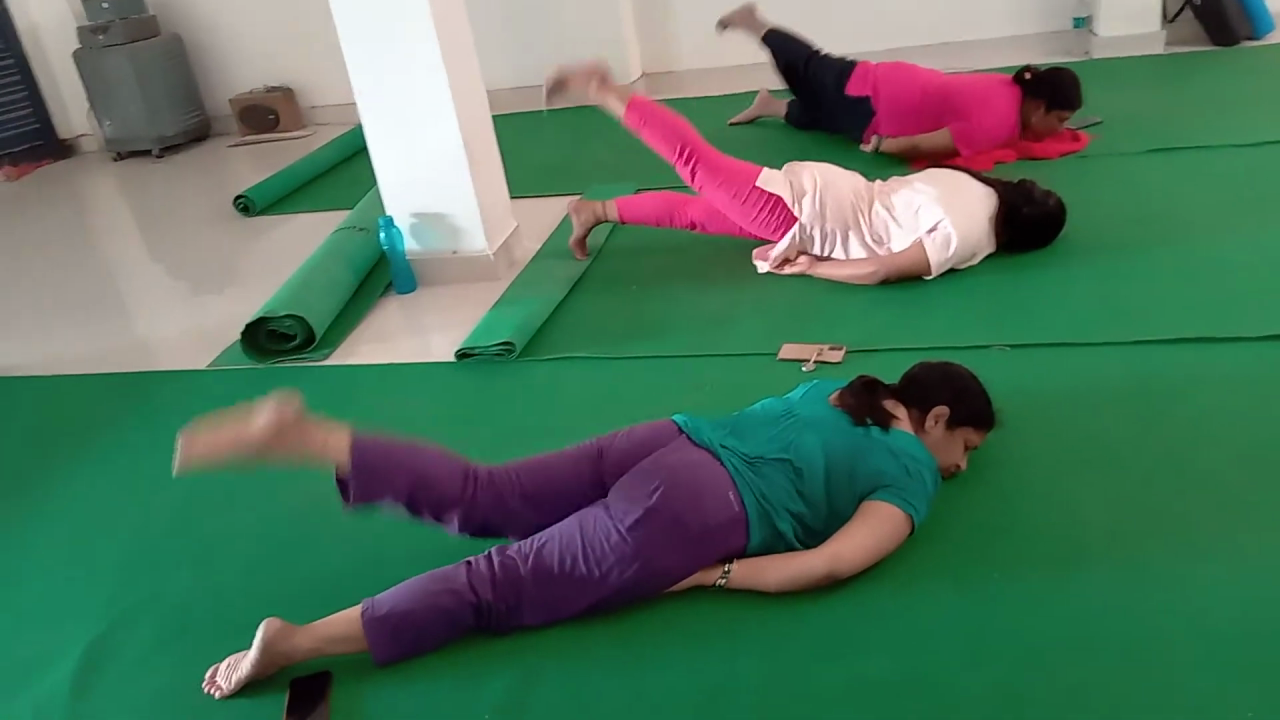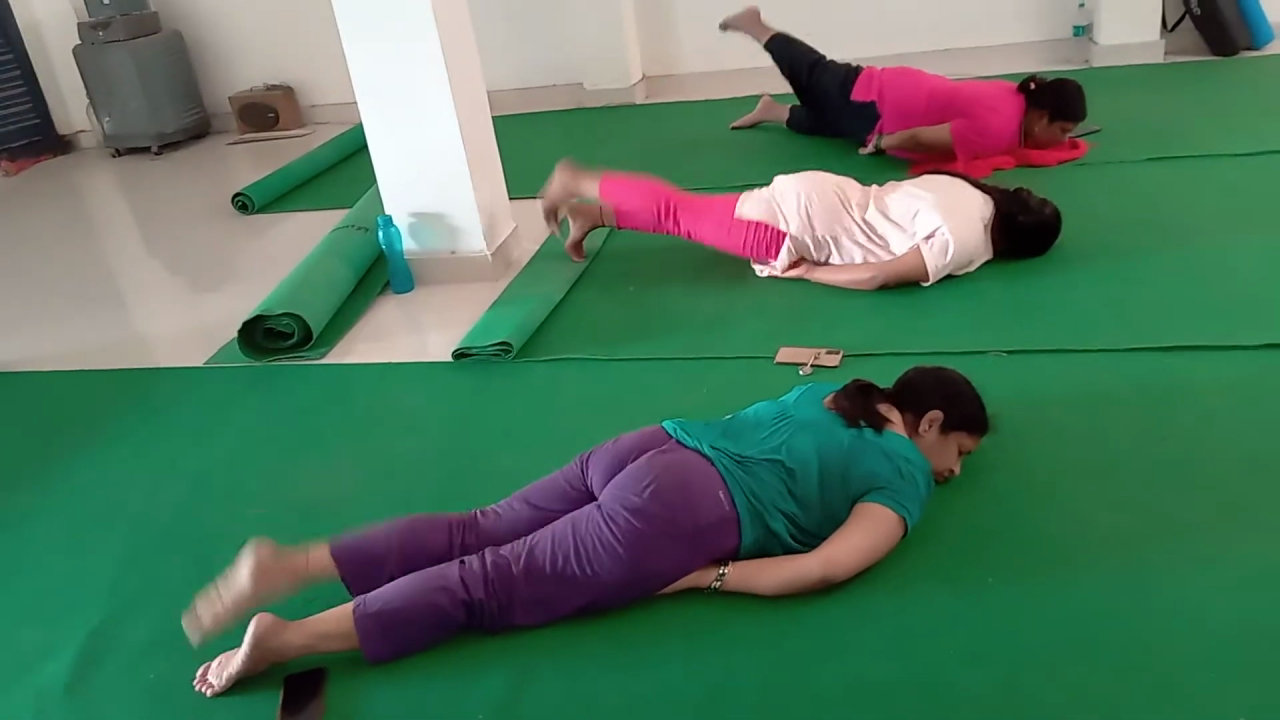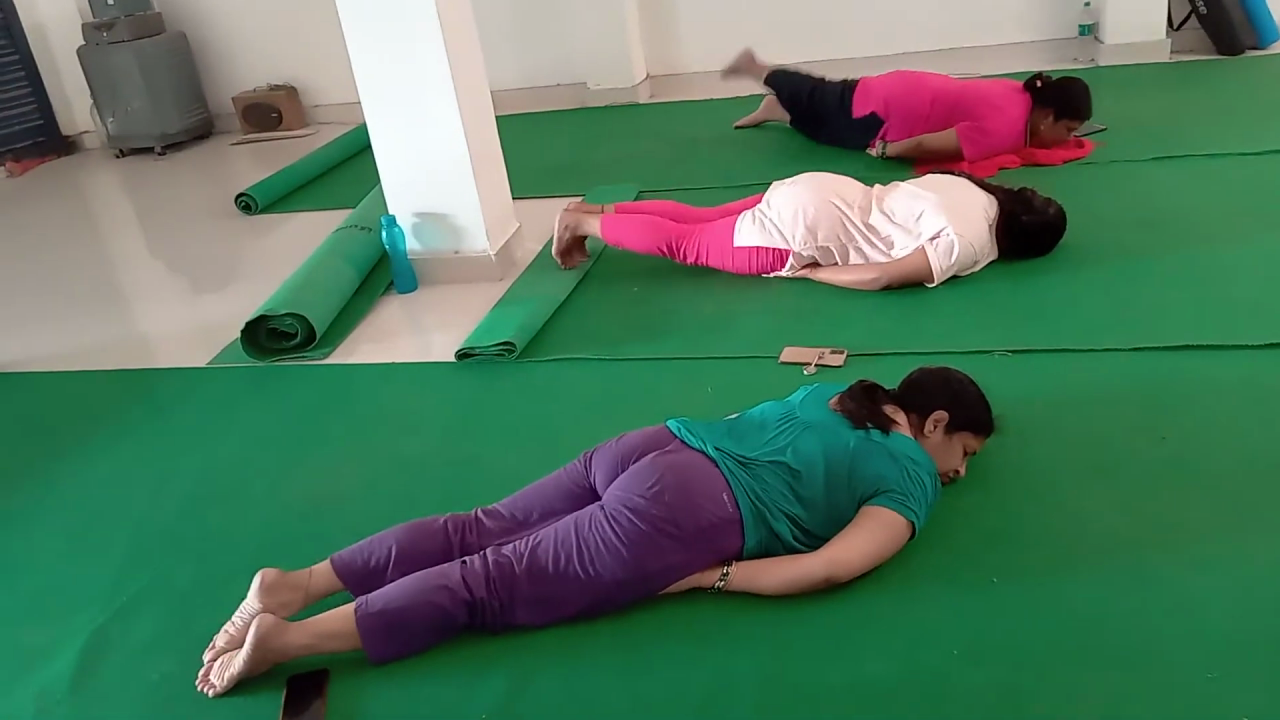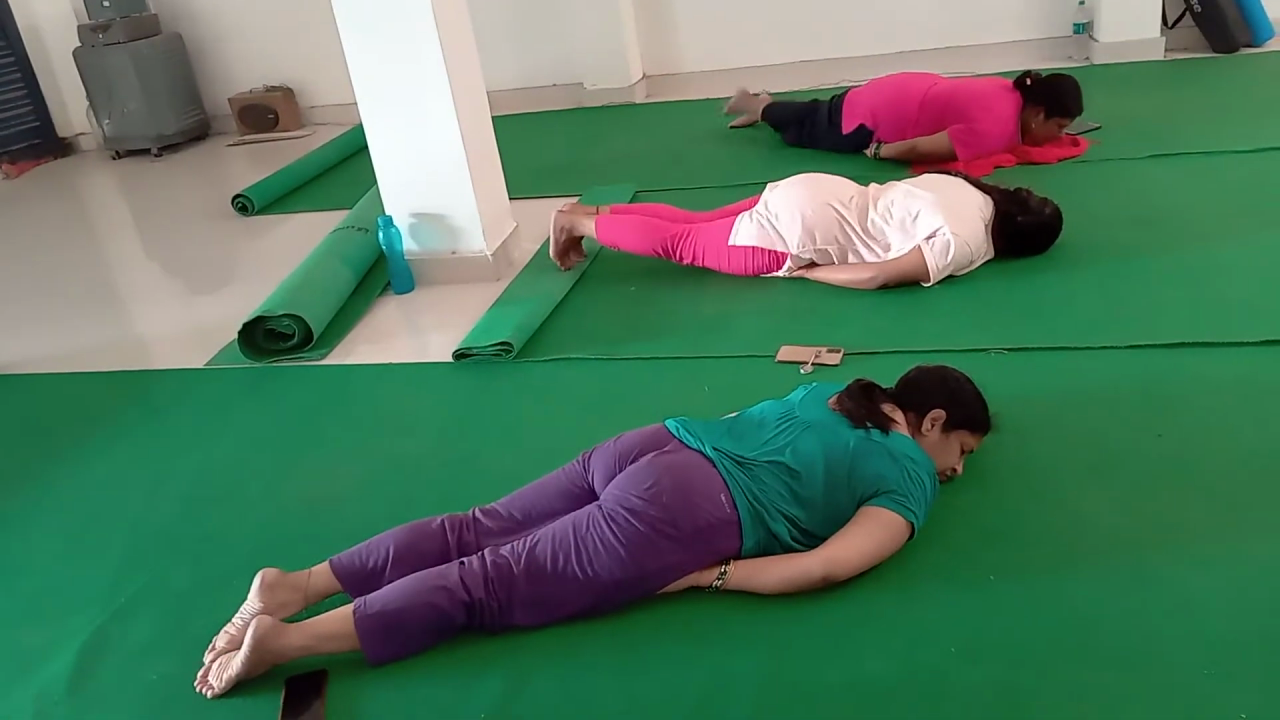
dt=0.2s
person 1, frame 1
left shoulder: (843, 391)
right shoulder: (911, 479)
right elbow: (831, 564)
right wrist: (714, 574)
left hip: (663, 440)
right hip: (690, 513)
left knee: (473, 495)
right knee: (497, 587)
left ankle: (293, 429)
right ankle: (290, 643)
person 1, frame 2
left shoulder: (839, 393)
right shoulder: (904, 481)
right elbow: (826, 567)
right wrist: (708, 575)
left hip: (650, 446)
right hip: (679, 513)
left knee: (474, 535)
right knee: (489, 587)
left ankle: (283, 565)
right ankle: (283, 637)
person 1, frame 3
left shoulder: (843, 395)
right shoulder: (910, 483)
right elbow: (831, 568)
right wrist: (711, 576)
left hip: (653, 446)
right hip: (680, 514)
left knee: (477, 534)
right knee: (493, 585)
left ankle: (292, 584)
right ankle: (285, 637)
person 1, frame 4
left shoulder: (843, 393)
right shoulder: (910, 483)
right elbow: (829, 566)
right wrist: (711, 574)
left hip: (654, 446)
right hip: (682, 514)
left knee: (474, 534)
right knee: (492, 587)
left ankle: (293, 586)
right ankle: (284, 640)
person 2, frame 1
left shoulder: (974, 183)
right shoulder: (967, 238)
right elbow: (879, 272)
right wrist: (810, 268)
left hip: (829, 188)
right hip: (808, 208)
left knee: (694, 214)
right knee: (696, 165)
left ankle: (599, 211)
right ankle: (599, 88)
person 2, frame 2
left shoulder: (968, 192)
right shoulder: (965, 246)
right elbow: (876, 277)
right wrist: (808, 272)
left hip: (820, 196)
right hip: (804, 223)
left knee: (694, 213)
right knee: (680, 212)
left ankle: (591, 212)
right ankle: (578, 184)
person 2, frame 3
left shoulder: (973, 190)
right shoulder: (969, 245)
right elbow: (882, 277)
right wrist: (813, 272)
left hip: (821, 193)
right hip: (804, 232)
left knee: (700, 220)
right knee: (686, 242)
left ankle: (596, 210)
right ankle: (583, 222)
person 2, frame 4
left shoulder: (969, 190)
right shoulder: (966, 244)
right elbow: (878, 276)
right wrist: (809, 272)
left hip: (817, 194)
right hip: (799, 234)
left knee: (694, 222)
right knee: (684, 243)
left ankle: (591, 212)
right ankle: (578, 223)
person 3, frame 1
left shoulder: (1014, 90)
right shoulder: (995, 126)
right elbow: (916, 147)
right wrist: (877, 145)
left hip: (893, 87)
right hip: (872, 97)
left knee: (820, 114)
right knee: (809, 68)
left ankle: (771, 105)
person 3, frame 2
left shoulder: (1018, 96)
right shoulder: (997, 130)
right elbow: (917, 139)
right wrist: (878, 145)
left hip: (896, 91)
right hip: (877, 101)
left knee: (823, 118)
right knee: (814, 75)
left ankle: (772, 110)
right ankle: (756, 27)
person 3, frame 3
left shoulder: (1024, 94)
right shoulder: (1004, 129)
right elbow: (923, 145)
right wrist: (883, 149)
left hip: (906, 92)
right hip: (882, 108)
left knee: (822, 113)
right knee: (817, 102)
left ankle: (774, 106)
right ankle: (756, 68)
person 3, frame 4
left shoulder: (1015, 93)
right shoulder: (995, 130)
right elbow: (917, 149)
right wrist: (878, 151)
left hip: (904, 91)
right hip: (877, 113)
left knee: (819, 121)
right knee: (809, 126)
left ankle: (770, 104)
right ankle: (755, 106)
